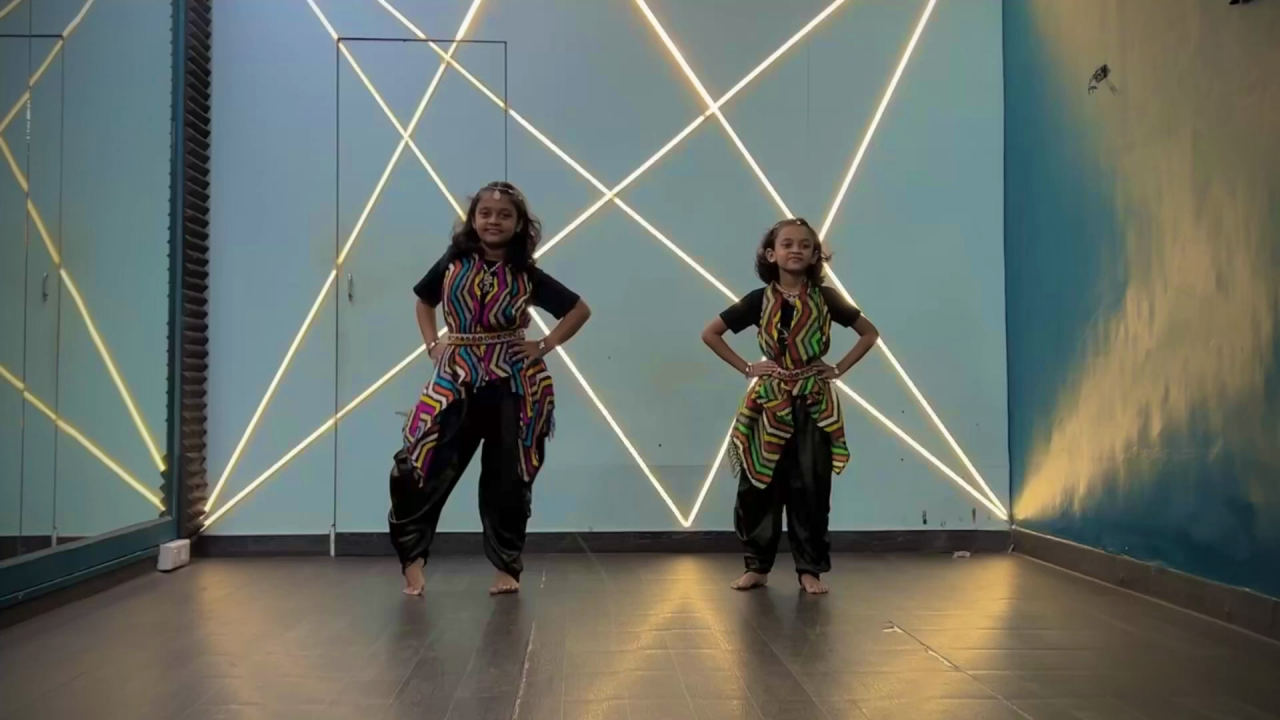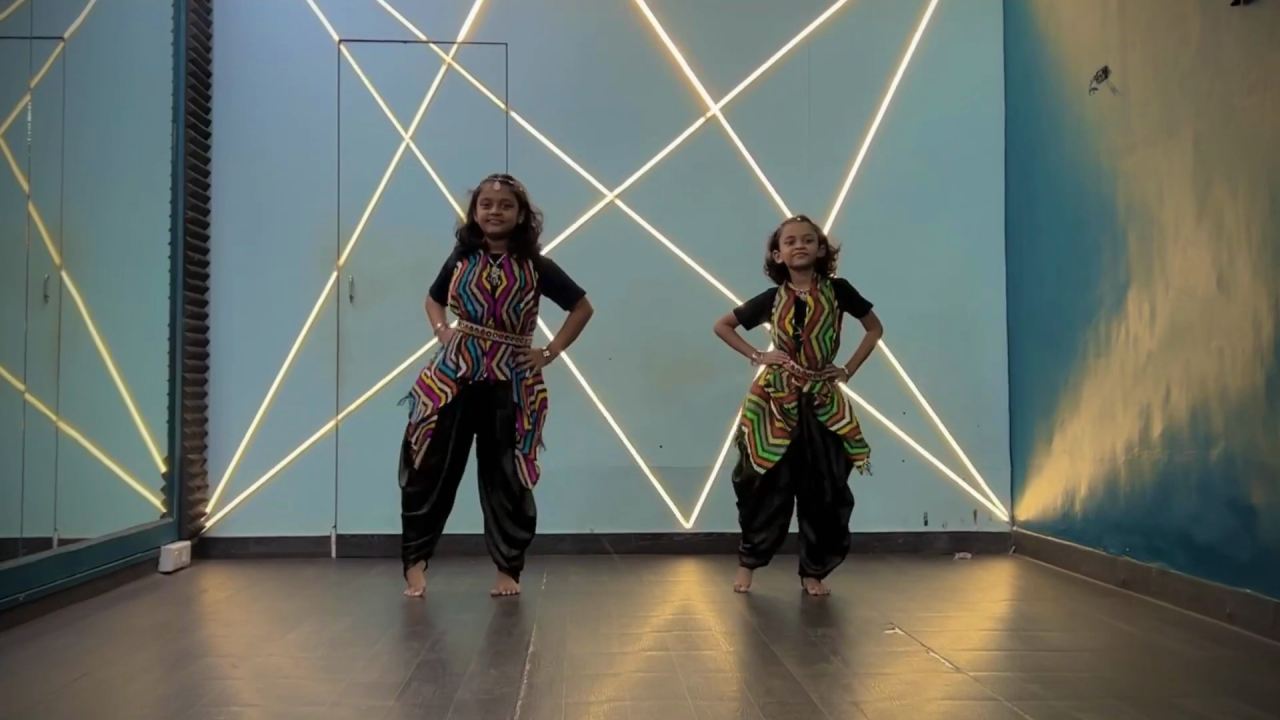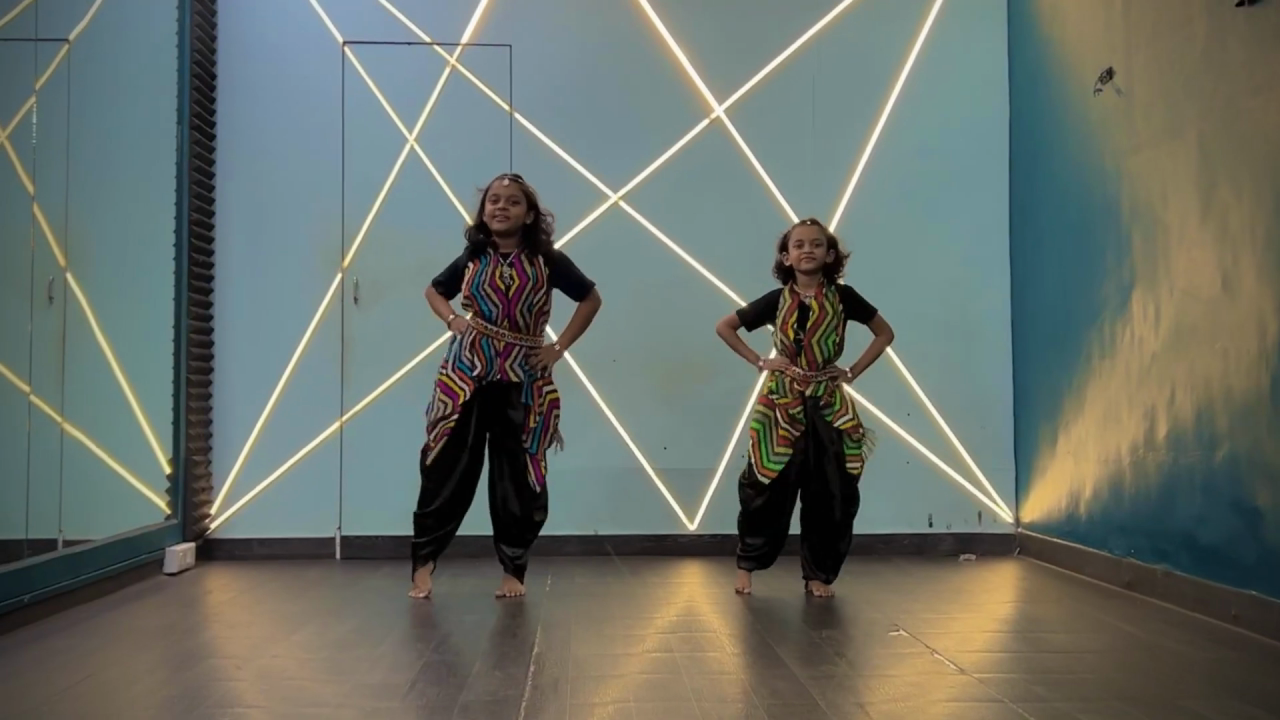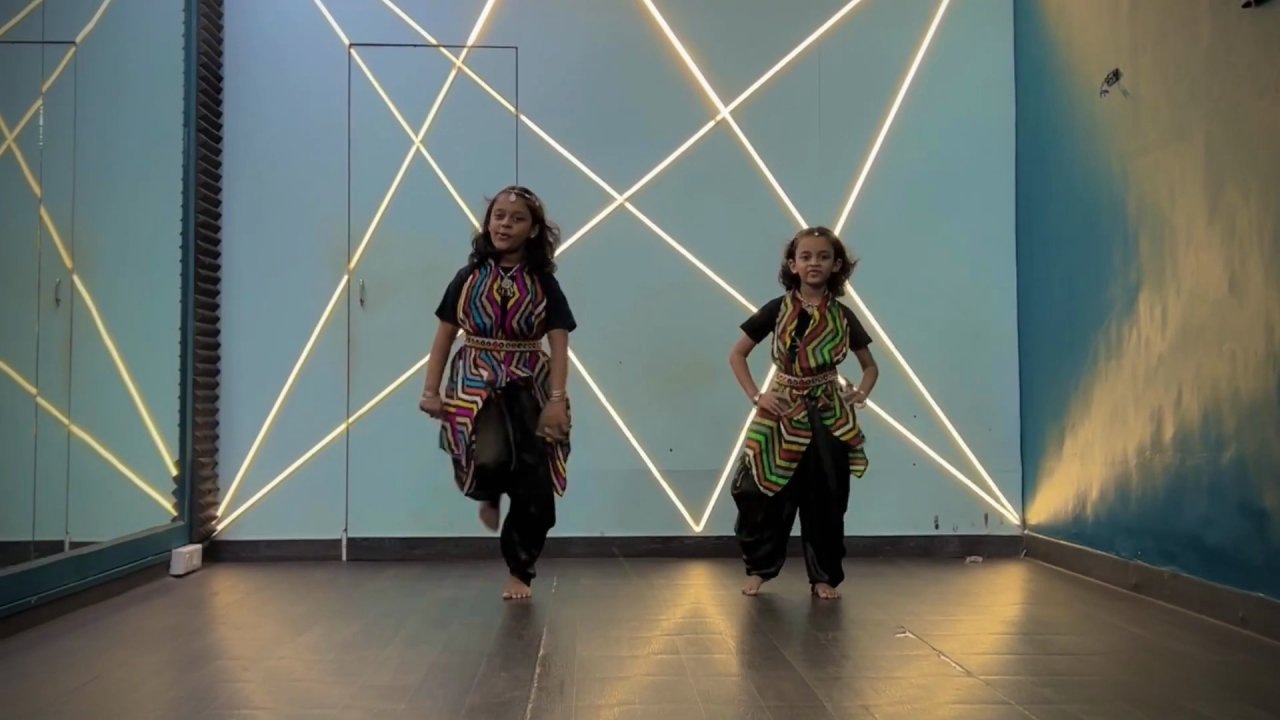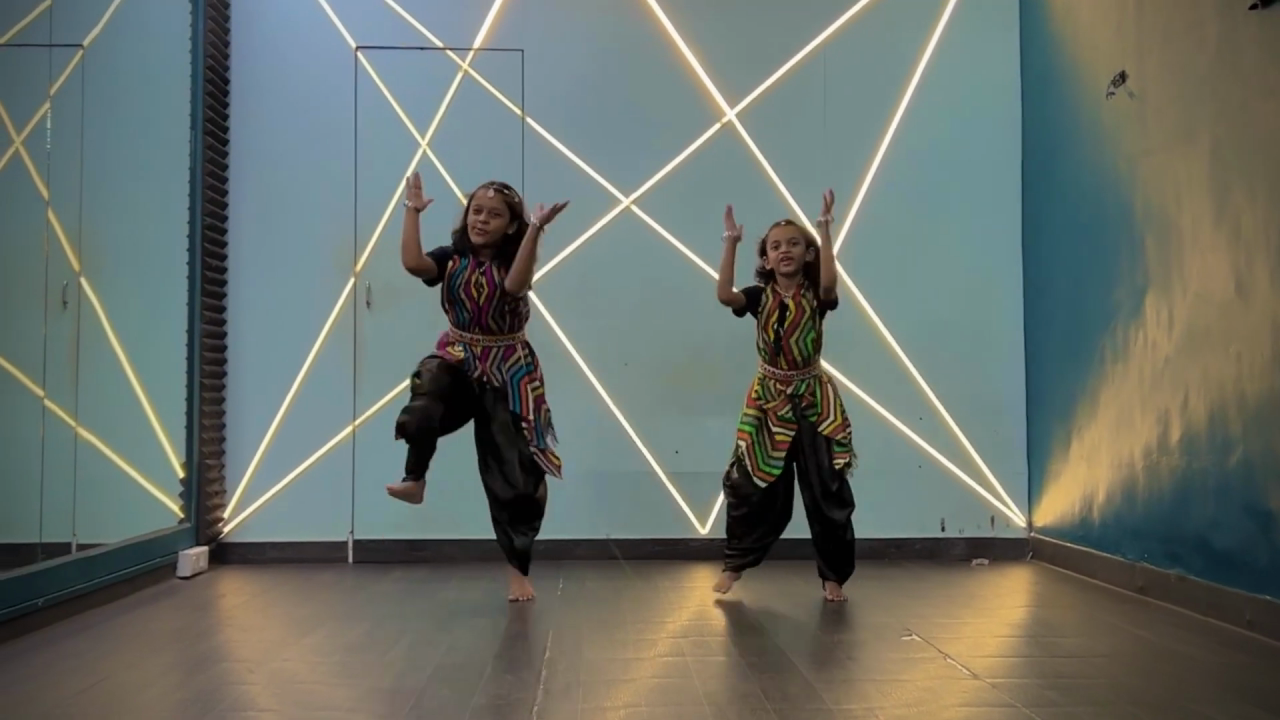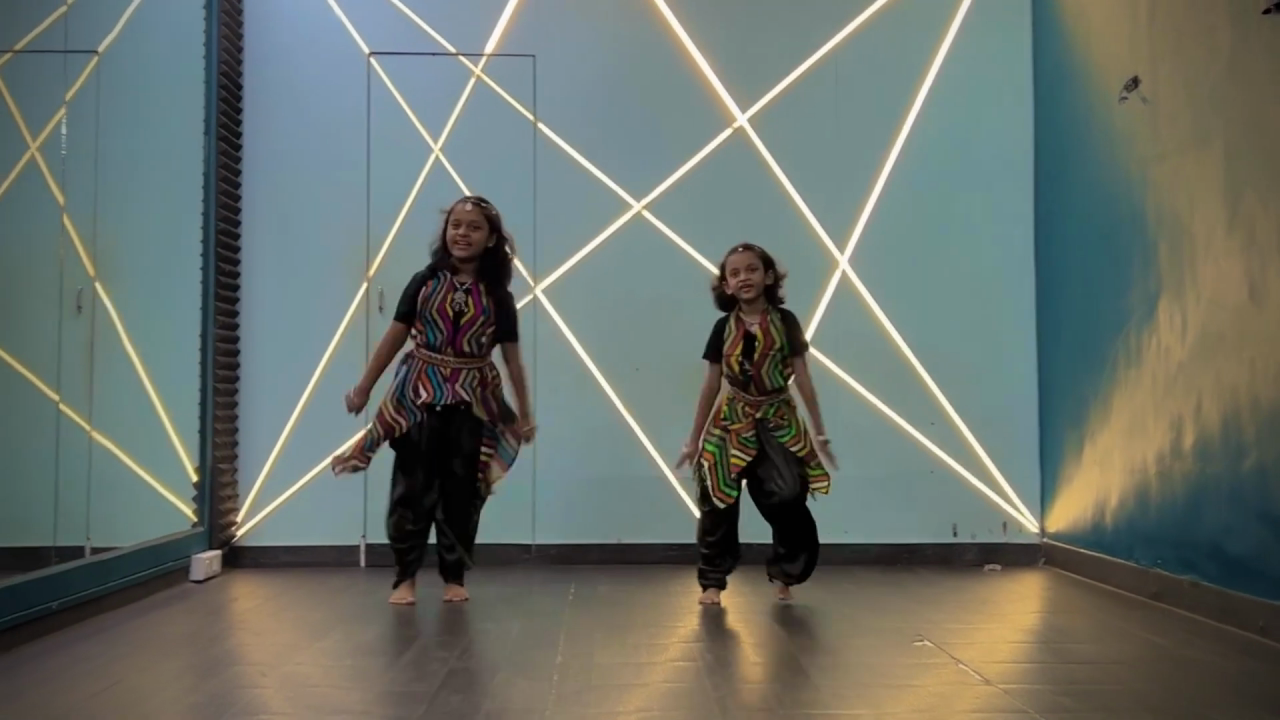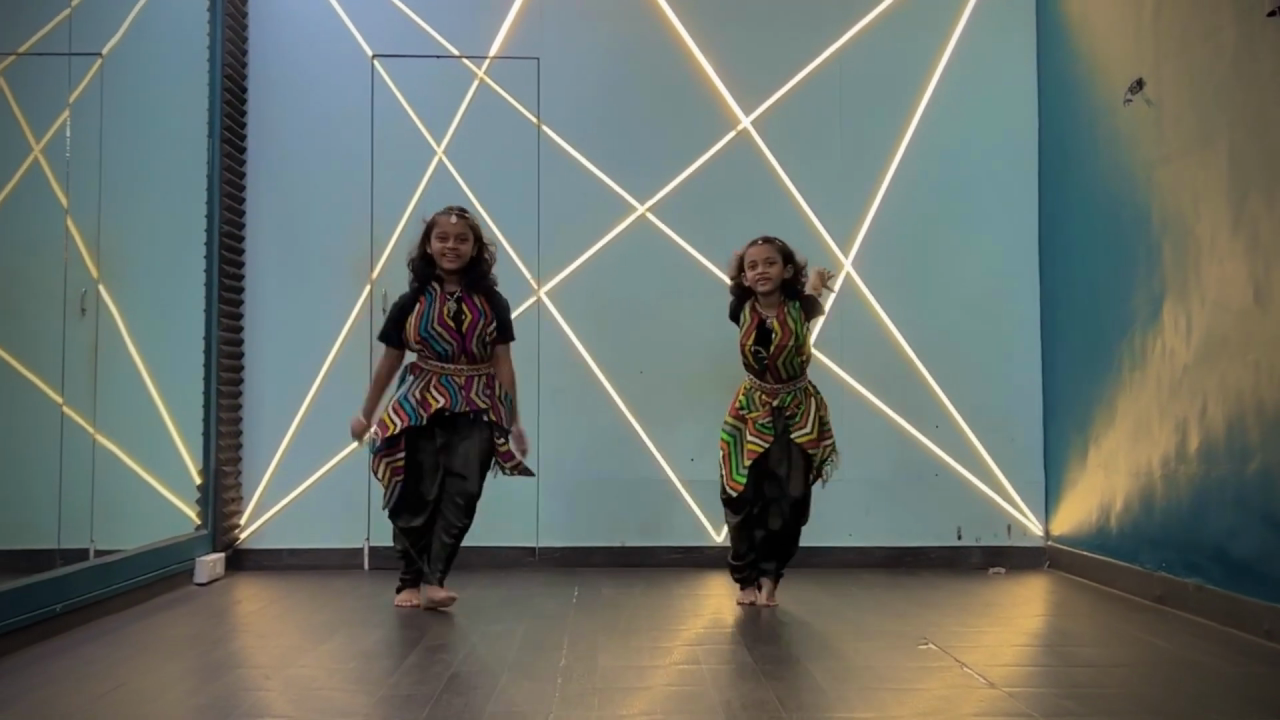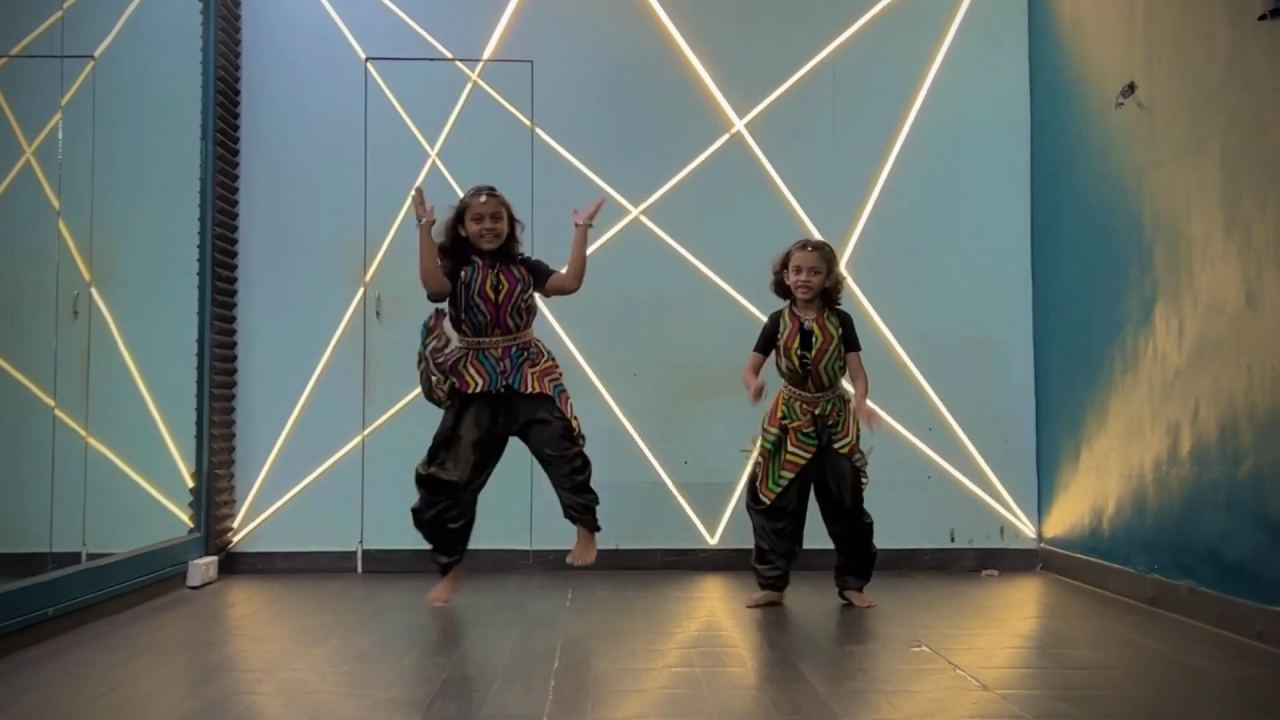
dt=0.3s
person 1, frame 1
left shoulder: (527, 274)
right shoulder: (453, 263)
left elbow: (579, 310)
right elbow: (422, 299)
left wrist: (546, 346)
right wrist: (431, 341)
left hip: (513, 383)
right hip: (457, 380)
left knee: (508, 477)
right knee: (426, 469)
left ankle: (507, 566)
right ankle: (413, 560)
person 1, frame 2
left shoulder: (535, 267)
right shoulder: (461, 260)
left elbow: (582, 307)
right elbow: (434, 300)
left wrist: (551, 351)
right wrist: (441, 330)
left hip: (512, 381)
right hip: (455, 376)
left knee: (506, 476)
right knee: (432, 469)
left ankle: (508, 568)
right ankle: (415, 561)
person 1, frame 3
left shoulder: (547, 261)
right shoulder: (471, 258)
left elbow: (591, 298)
right elbow: (434, 291)
left wrist: (559, 346)
right wrist: (452, 318)
left hip: (522, 379)
right hip: (470, 372)
left knee: (518, 477)
right knee: (449, 469)
left ankle: (513, 570)
right ankle: (424, 565)
person 1, frame 4
left shoulder: (543, 281)
right shoulder: (469, 276)
left elbow: (558, 342)
right elbow: (445, 331)
left wrist: (558, 400)
right wrist: (432, 386)
left hip: (529, 386)
right hip: (476, 380)
left knee: (532, 482)
right knee: (490, 459)
left ankle: (520, 572)
right ankle: (489, 497)
person 1, frame 5
left shoulder: (516, 261)
right shoulder: (452, 258)
left elbow: (516, 284)
right elbow: (413, 264)
left wrist: (535, 231)
right wrist: (413, 213)
left hip: (507, 372)
right hip: (455, 360)
left knee: (514, 473)
right knee: (426, 403)
left ankle: (518, 569)
right ankle: (414, 479)
person 1, frame 6
left shoulder: (497, 294)
right shoulder: (424, 282)
left elbow: (511, 356)
right elbow: (396, 335)
left wrist: (524, 414)
right wrist: (364, 387)
left hip: (470, 399)
right hip: (419, 393)
left knee: (459, 492)
right knee: (413, 489)
left ankle: (453, 578)
right ankle: (405, 578)
person 1, frame 7
left shoulder: (489, 297)
right shoulder: (413, 297)
left elbow: (503, 360)
right elbow: (389, 357)
left wrist: (512, 420)
right wrist: (367, 411)
left hip: (479, 402)
right hip: (424, 406)
left knee: (461, 489)
right knee: (418, 496)
left ankle: (435, 581)
right ankle: (411, 582)
person 1, frame 8
left shoulder: (524, 268)
right shoulder: (455, 270)
left elbow: (570, 284)
right elbow: (433, 287)
left wrist: (580, 230)
right wrist: (424, 230)
left hip: (528, 374)
right hip: (475, 382)
left knee: (559, 445)
right knee: (455, 471)
left ankle: (586, 528)
right ankle: (448, 568)
person 2, frame 1
left shoulder: (824, 298)
right shoulder: (758, 301)
left elbow: (870, 333)
right elbow: (710, 334)
left wrist: (838, 368)
right wrist: (747, 368)
left hip: (813, 403)
right hip: (770, 401)
left knee: (810, 487)
right knee: (760, 485)
left ankle: (810, 568)
right ankle: (758, 566)
person 2, frame 2
left shoulder: (838, 291)
right shoulder: (771, 299)
left elbow: (874, 328)
right elbow: (722, 326)
left wrist: (848, 370)
right wrist: (756, 356)
left hip: (822, 400)
right hip: (776, 397)
left knee: (825, 489)
right knee: (765, 481)
left ankle: (814, 570)
right ankle: (749, 561)
person 2, frame 3
left shoulder: (842, 296)
right shoulder: (776, 300)
left elbow: (885, 332)
right elbow: (724, 327)
left wrist: (853, 372)
right wrist: (758, 361)
left hip: (827, 402)
right hip: (781, 401)
left knee: (829, 493)
right knee: (768, 487)
left ankle: (819, 573)
right ankle: (747, 564)
person 2, frame 4
left shoulder: (842, 315)
right shoulder: (777, 309)
left elbow: (869, 365)
right elbow: (737, 354)
left wrist: (861, 392)
right wrist: (755, 396)
left hip: (828, 411)
right hip: (782, 411)
left knee: (827, 498)
right knee: (764, 494)
left ankle: (823, 576)
right ankle: (758, 569)
person 2, frame 5
left shoulder: (816, 295)
right shoulder: (757, 296)
left elbow: (832, 292)
right elbow: (724, 296)
left wrist: (825, 234)
right wrist: (731, 244)
left hip: (813, 400)
right hip: (769, 400)
left knee: (828, 492)
right knee: (751, 487)
left ankle: (833, 575)
right ankle: (735, 564)
person 2, frame 6
left shoulder: (784, 321)
right shoulder: (724, 327)
left elbow: (803, 377)
right elbow: (711, 385)
left wrist: (819, 432)
right wrist: (694, 440)
left hip: (779, 419)
right hip: (733, 422)
left knee: (788, 497)
right knee: (719, 506)
left ankle: (785, 572)
right ankle: (712, 581)
person 2, frame 7
left shoulder: (801, 308)
right shoulder: (741, 310)
left hip: (797, 409)
right hip: (753, 409)
left knee: (790, 495)
right knee: (745, 495)
left ankle: (771, 574)
right ankle: (748, 579)
person 2, frame 8
left shoulder: (840, 320)
right shoulder: (778, 321)
left elbow: (856, 370)
right elbow: (751, 369)
left wrist: (861, 403)
right wrist: (753, 383)
left hip: (834, 416)
right hip: (790, 417)
left knee: (845, 505)
right knee: (777, 503)
left ankle: (852, 583)
right ankle: (771, 584)
